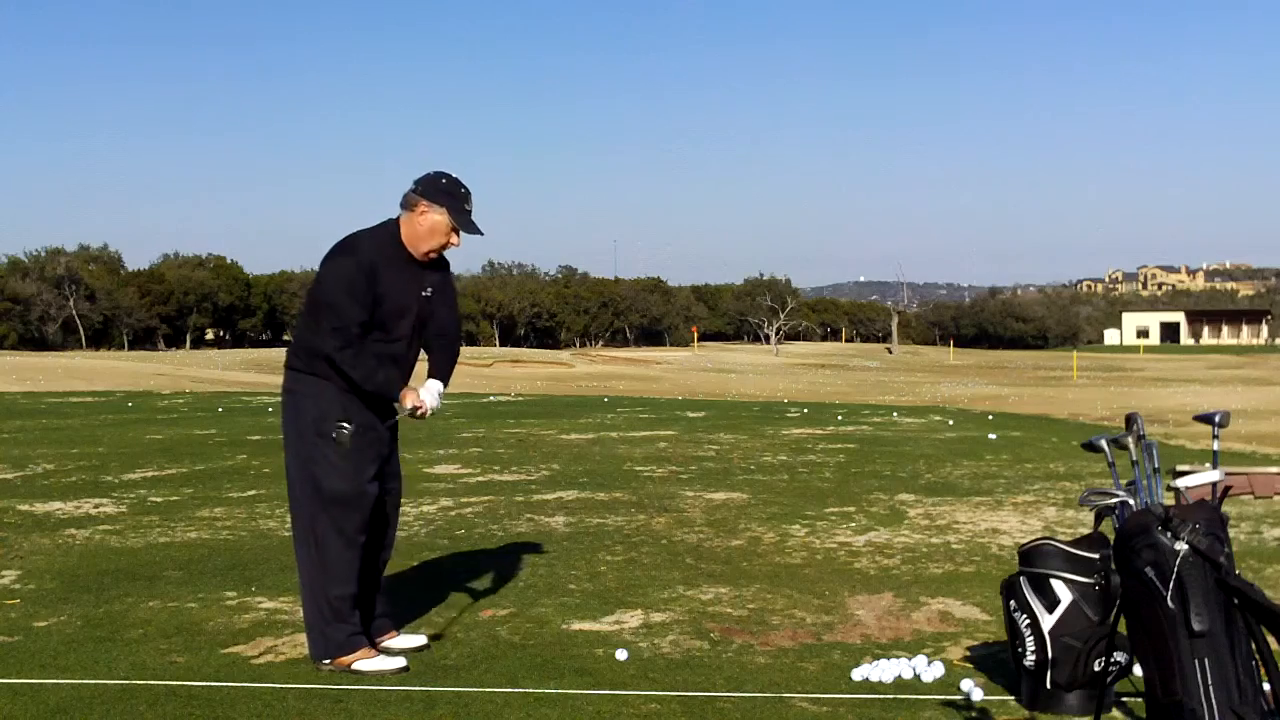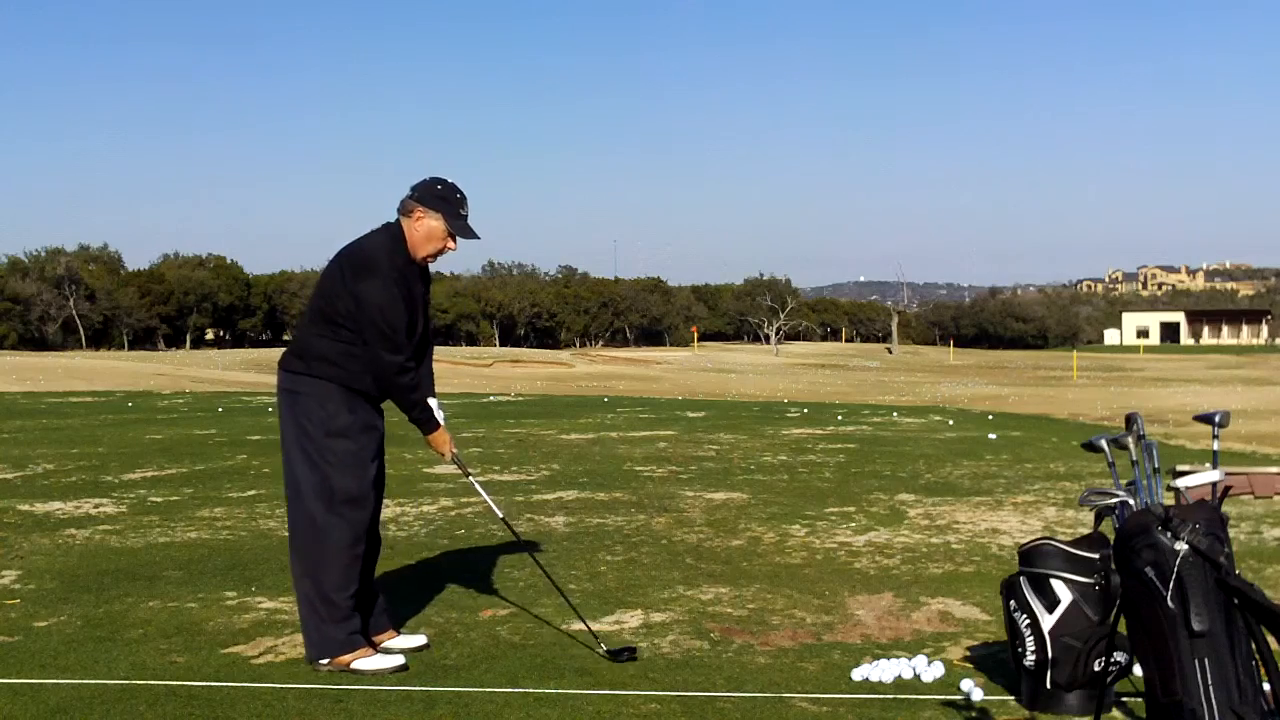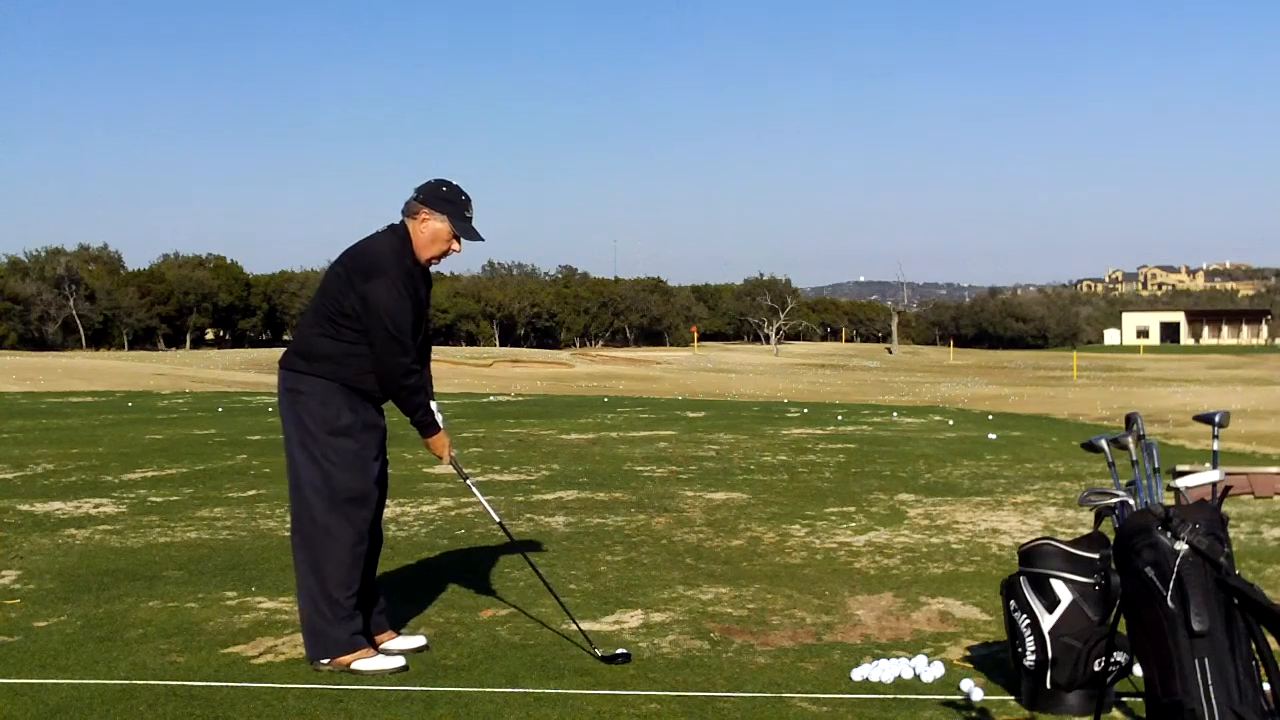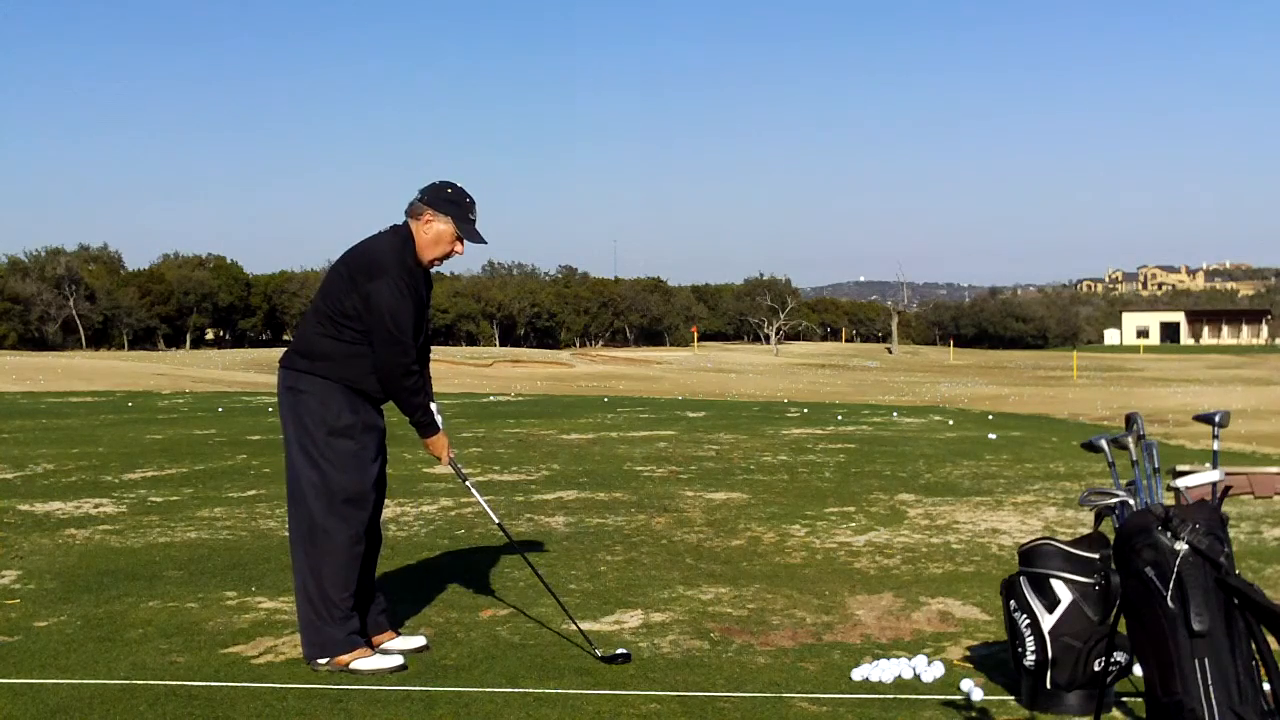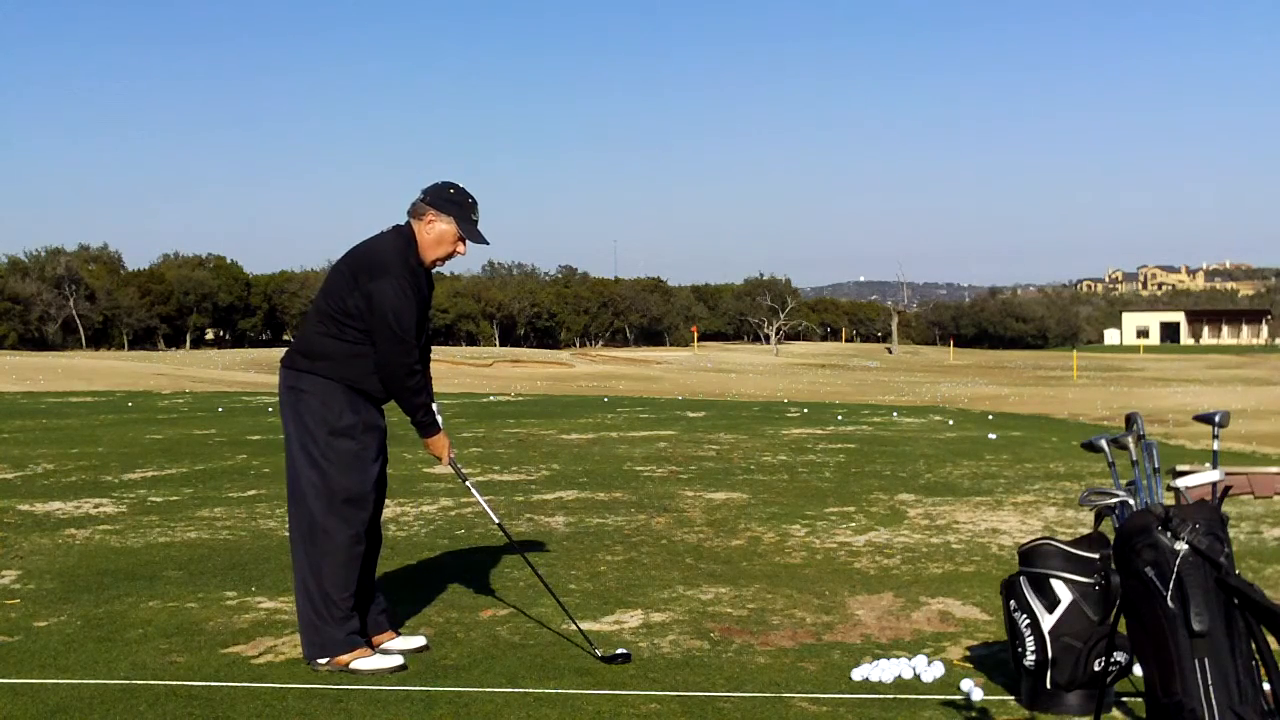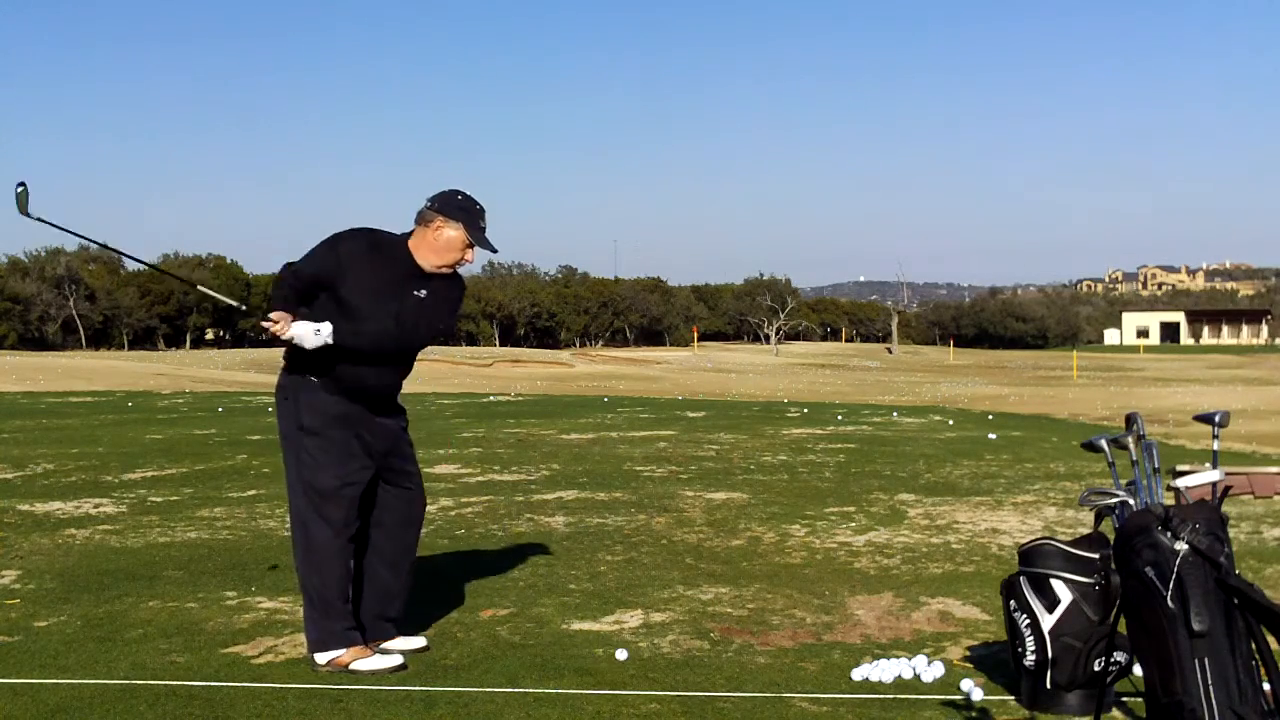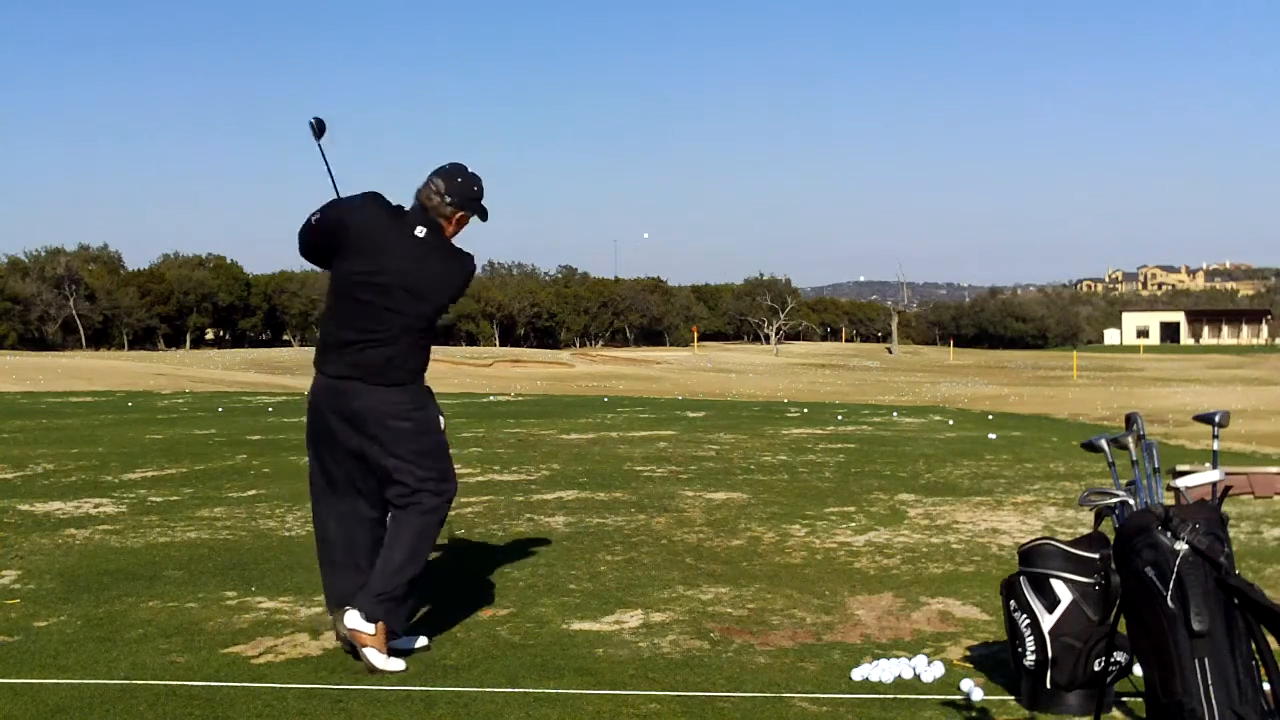
dt=0.7s
person 1, frame 1
left shoulder: (435, 269)
right shoulder: (356, 256)
left elbow: (445, 333)
right elbow: (340, 343)
left wrist: (434, 383)
right wrist: (399, 393)
left hip: (374, 401)
right hip: (324, 395)
left knee: (377, 511)
right knee: (337, 511)
left ankle: (371, 624)
right ankle: (339, 643)
person 1, frame 2
left shoulder: (412, 266)
right shoulder: (373, 264)
left elbow: (417, 342)
right elbow: (390, 359)
left wrist: (430, 401)
right wrist: (429, 426)
left hip: (354, 396)
right hip: (320, 393)
left knee: (361, 508)
right knee: (336, 508)
left ankle: (369, 625)
right ankle: (335, 643)
person 1, frame 3
left shoulder: (412, 268)
right shoulder: (380, 264)
left elbow: (413, 351)
right elbow: (393, 359)
left wrist: (431, 410)
right wrist: (429, 427)
left hip: (354, 396)
right hip: (321, 393)
left knee: (362, 509)
right knee: (338, 511)
left ankle: (368, 627)
right ankle: (337, 644)
person 1, frame 4
left shoulder: (412, 269)
right shoulder: (384, 264)
left elbow: (413, 353)
right elbow: (394, 360)
left wrist: (431, 413)
right wrist: (428, 428)
left hip: (353, 397)
right hip: (322, 393)
left knee: (361, 510)
right knee: (334, 513)
left ankle: (369, 626)
right ankle: (333, 643)
person 1, frame 5
left shoulder: (412, 268)
right shoulder: (387, 265)
left elbow: (414, 352)
right elbow: (397, 359)
left wrist: (430, 414)
right wrist: (429, 428)
left hip: (353, 398)
right hip: (324, 395)
left knee: (361, 512)
right knee: (334, 513)
left ankle: (370, 626)
right ankle: (333, 644)
person 1, frame 6
left shoulder: (448, 288)
right shoulder: (357, 247)
left elbow: (402, 336)
right elbow: (295, 278)
left wrist: (322, 333)
right wrist: (285, 315)
left hip: (377, 406)
right hip: (313, 394)
left knee: (399, 509)
right knee: (330, 512)
left ankle: (376, 627)
right ankle: (335, 641)
person 1, frame 7
left shoulder: (367, 213)
right shoulder: (457, 266)
left elbow: (310, 242)
left hip: (330, 388)
right hip: (394, 398)
left knee: (345, 506)
right knee: (424, 495)
left ankle: (362, 621)
right ankle: (369, 613)
